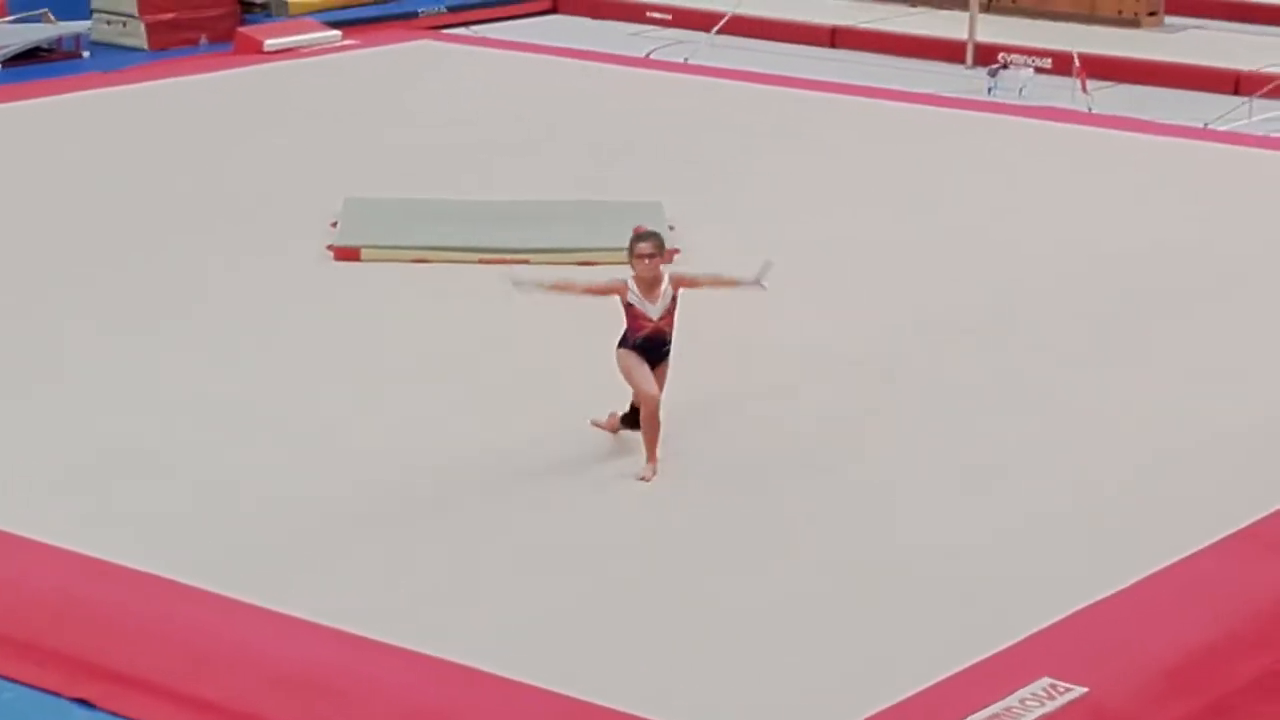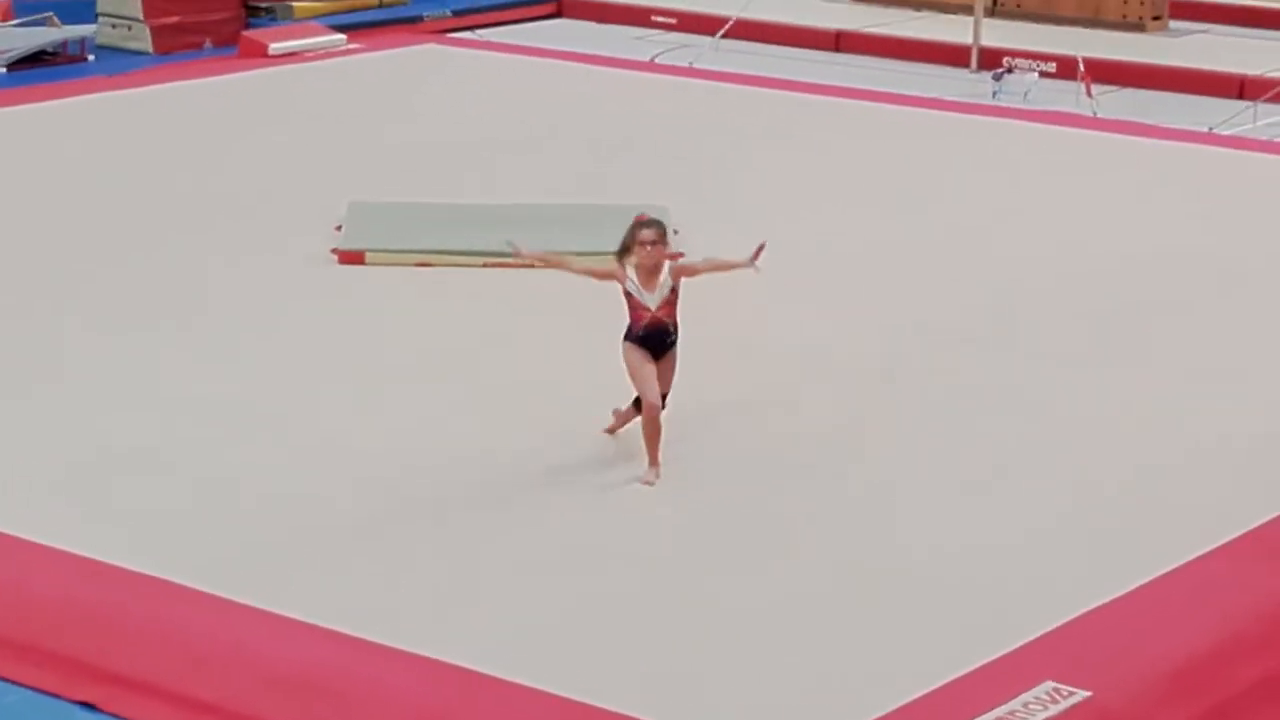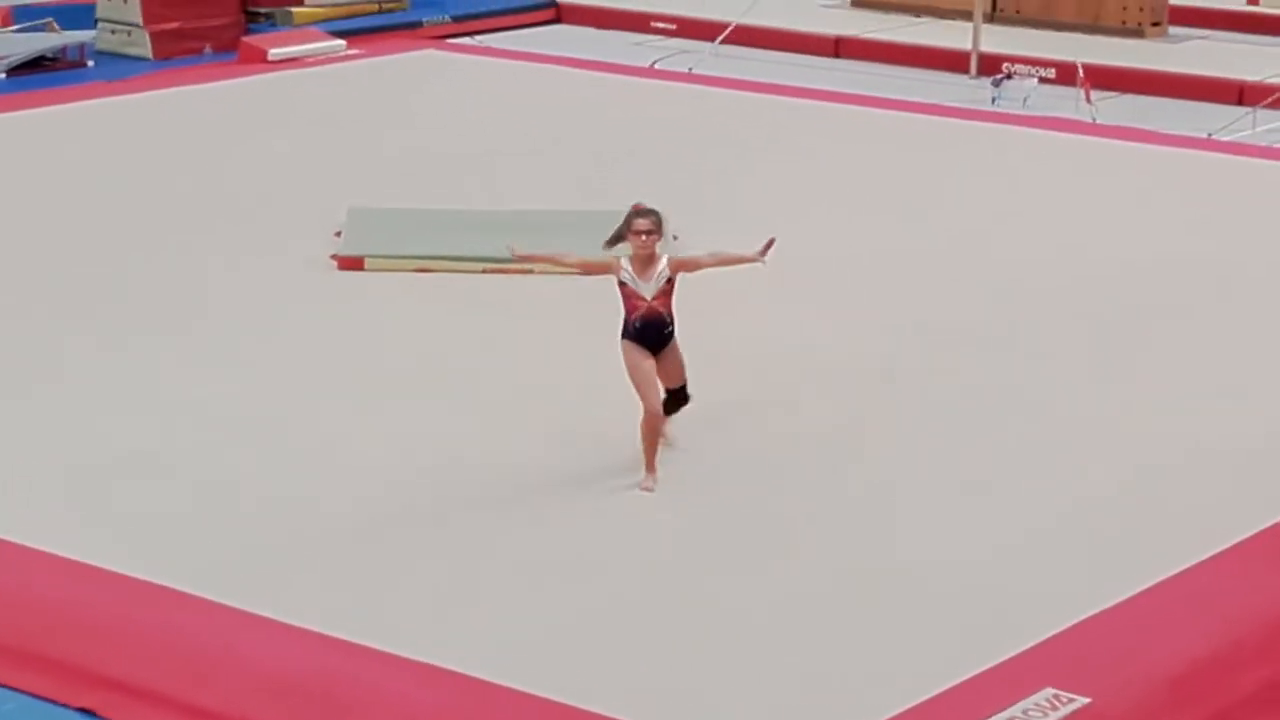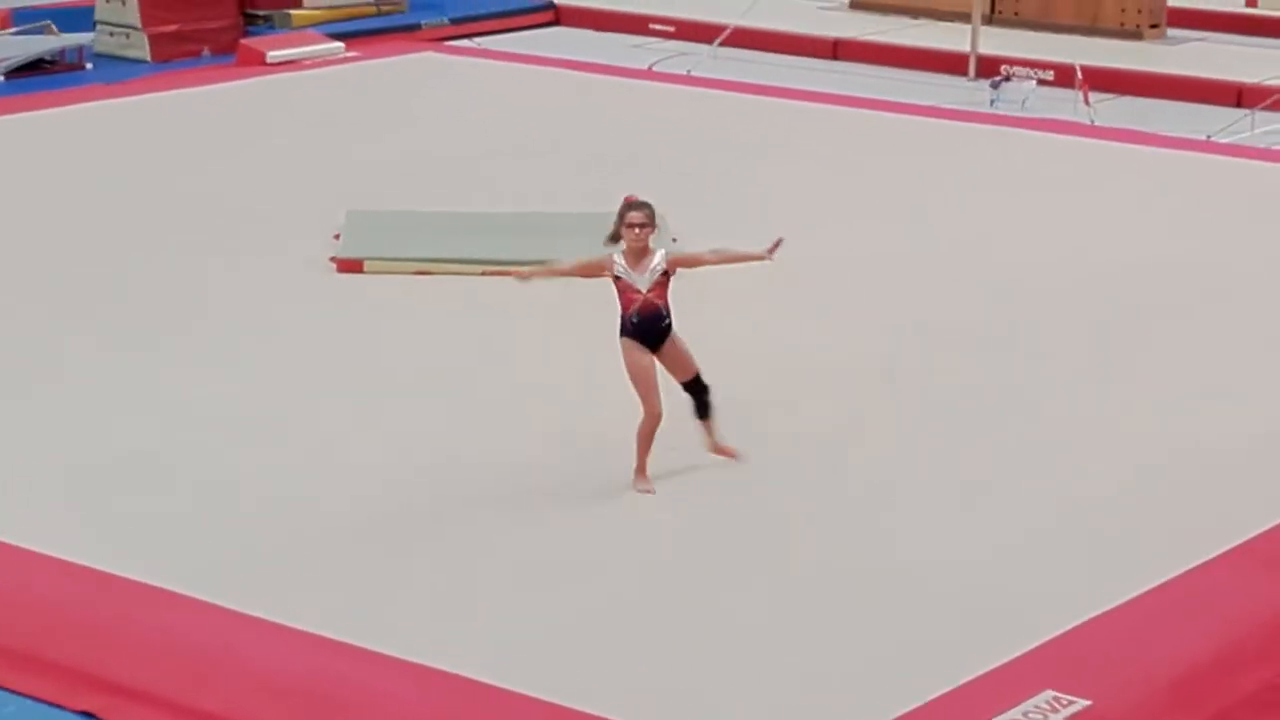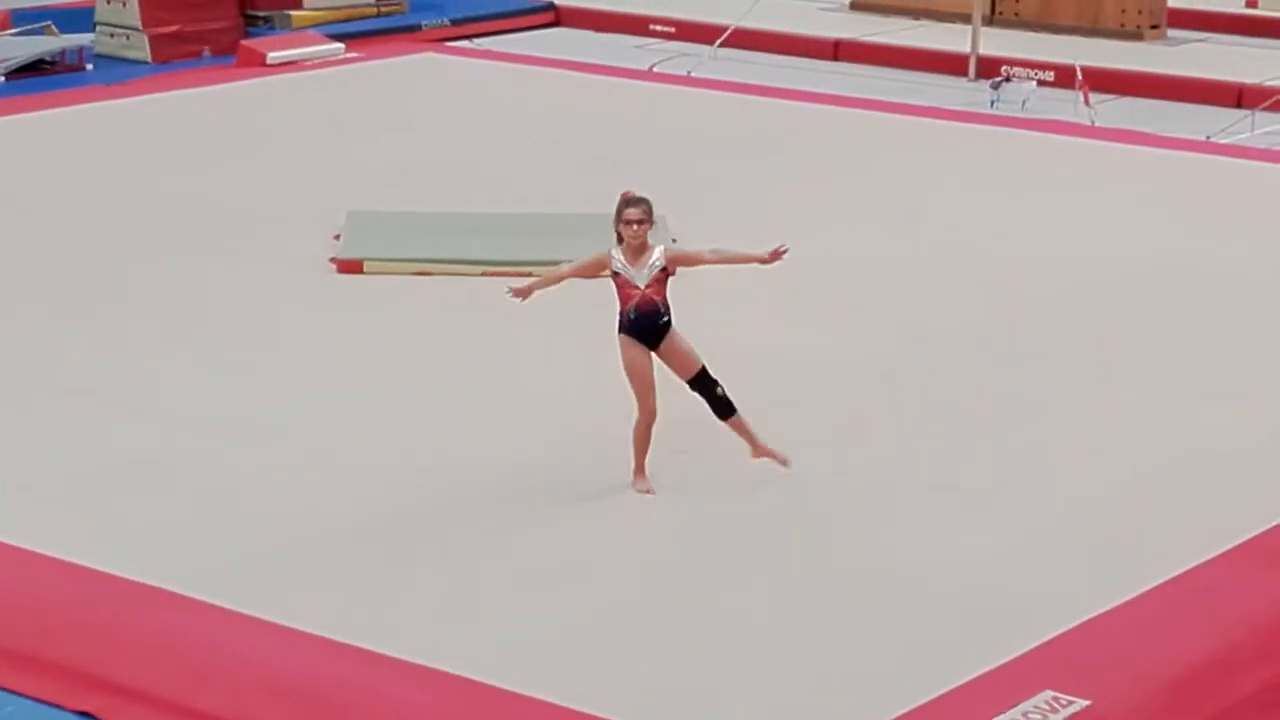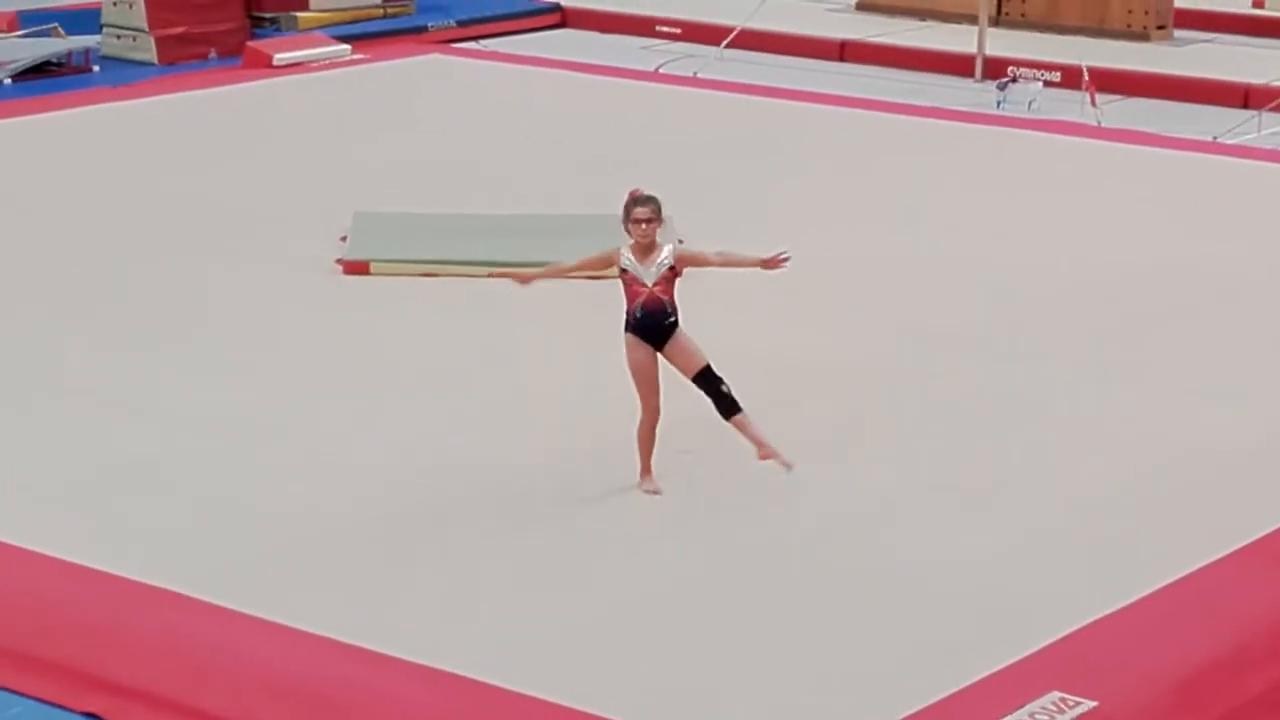
dt=0.1s
person 1, frame 1
left shoulder: (673, 281)
right shoulder: (624, 286)
left elbow: (707, 280)
right elbow: (578, 288)
left wrist: (747, 282)
right wrist: (538, 285)
left hip: (660, 354)
right hip: (631, 352)
left knee: (641, 415)
right knee: (651, 397)
left ankle: (615, 421)
right ankle: (650, 460)
person 1, frame 2
left shoulder: (673, 270)
right shoulder: (622, 273)
left elbow: (706, 265)
right elbow: (574, 266)
left wrist: (744, 262)
right wrist: (531, 256)
left hip: (667, 344)
right hip: (637, 345)
left knee: (654, 402)
right knee: (653, 401)
left ankle: (623, 416)
right ankle: (653, 464)
person 1, frame 3
left shoulder: (671, 263)
right shoulder: (618, 266)
left elbow: (711, 259)
right elbow: (571, 261)
left wrist: (753, 257)
right wrist: (530, 256)
left hip: (665, 337)
right hip: (635, 342)
left knee: (680, 396)
right knee: (653, 409)
left ankle: (658, 425)
right ankle: (650, 470)
person 1, frame 4
left shoulder: (666, 259)
right shoulder: (612, 263)
left elbow: (712, 257)
right elbow: (567, 268)
left wrist: (758, 255)
right wrist: (531, 273)
left hip: (664, 333)
right hip: (633, 338)
left knee: (698, 388)
right knee: (653, 410)
left ankle: (713, 441)
right ankle: (640, 473)
person 1, frame 5
left shoulder: (666, 255)
right shoulder: (611, 259)
left elbow: (712, 256)
right elbow: (568, 270)
left wrist: (760, 257)
right wrist: (532, 286)
left hip: (664, 330)
right hip: (632, 336)
left knee: (708, 385)
right knee: (648, 409)
left ankle: (756, 444)
right ankle: (639, 473)
person 1, frame 6
left shoulder: (674, 253)
right shoulder: (620, 256)
left elbow: (716, 259)
right elbow: (575, 265)
left wrist: (757, 262)
right wrist: (535, 274)
left hip: (670, 329)
right hip: (638, 334)
left knee: (712, 382)
right knee: (650, 408)
left ankle: (762, 445)
right ankle: (645, 474)
